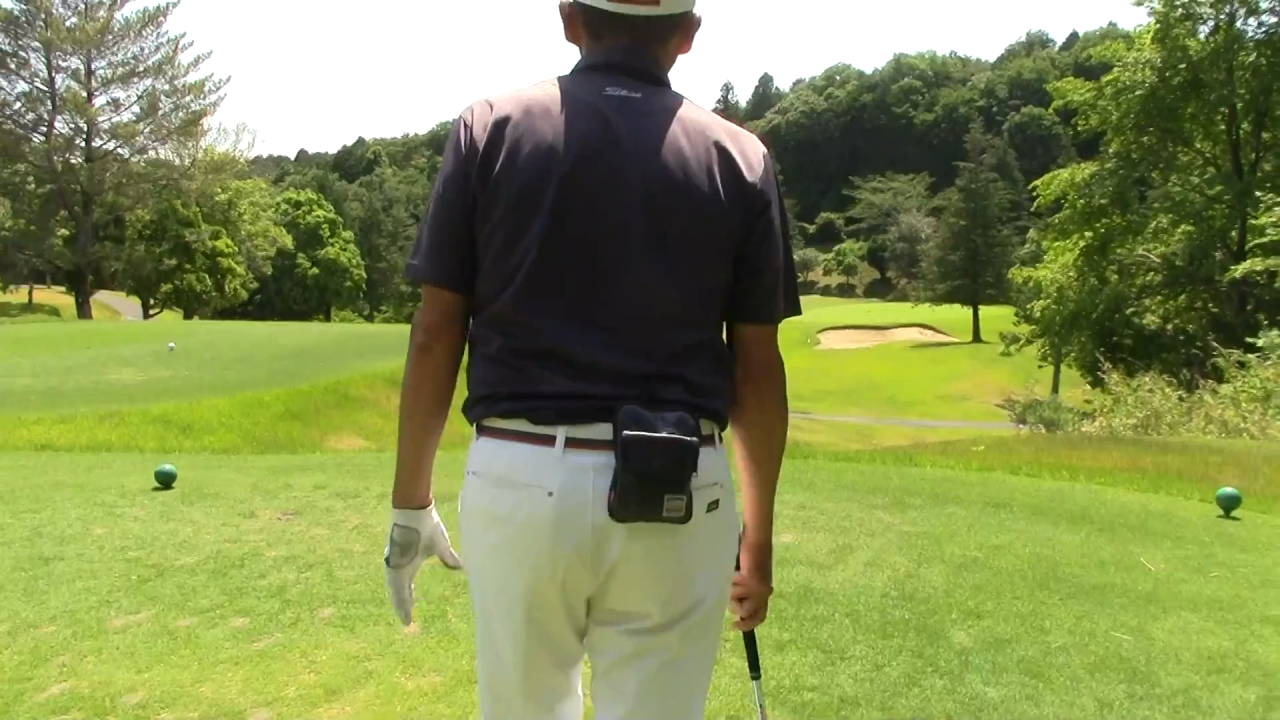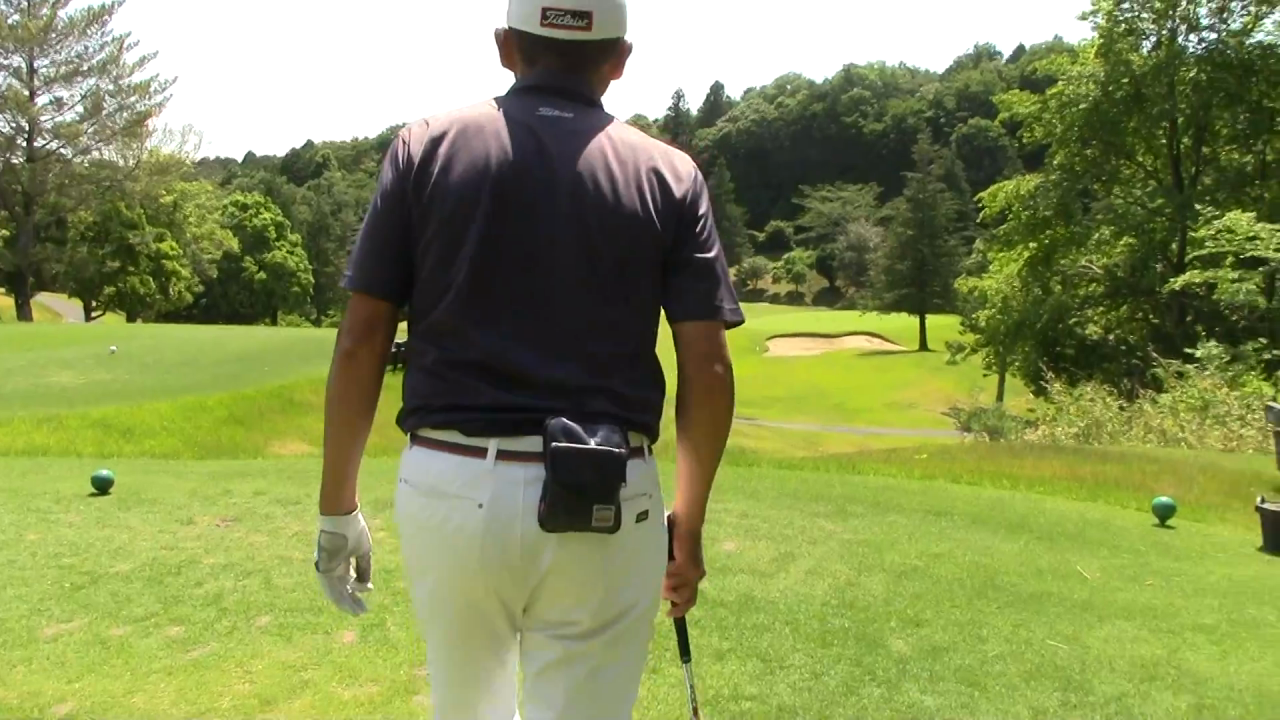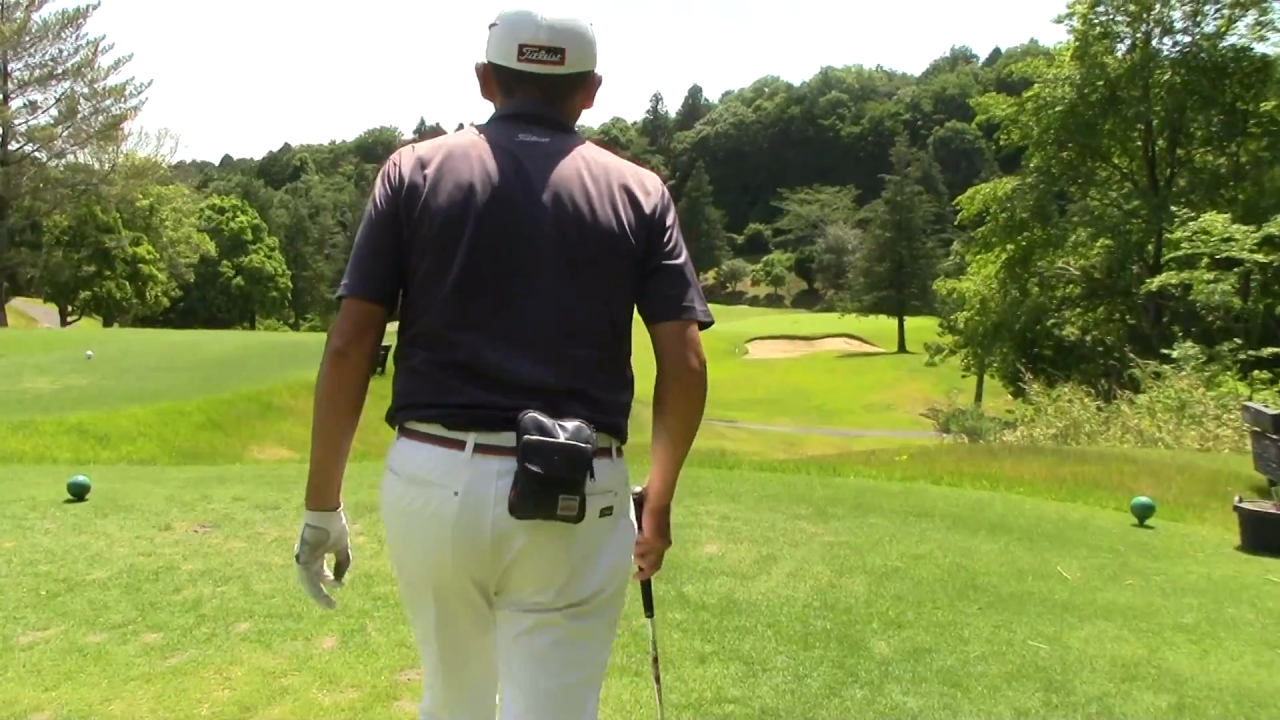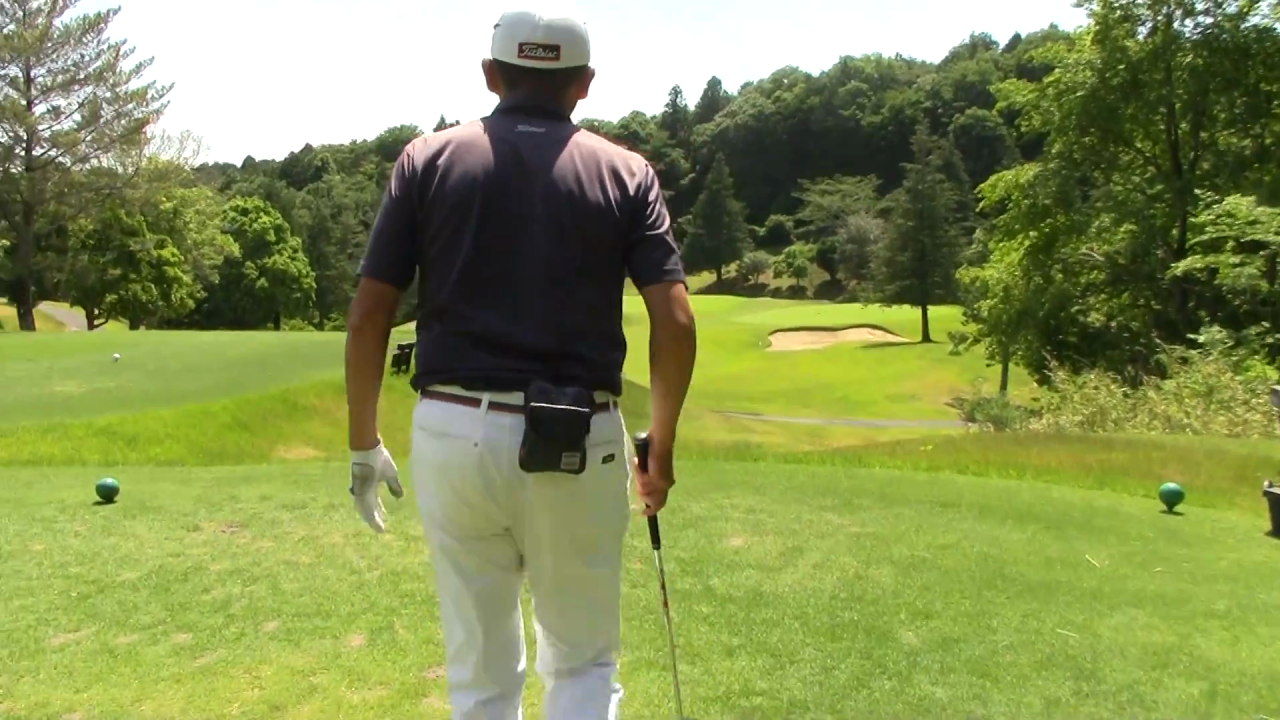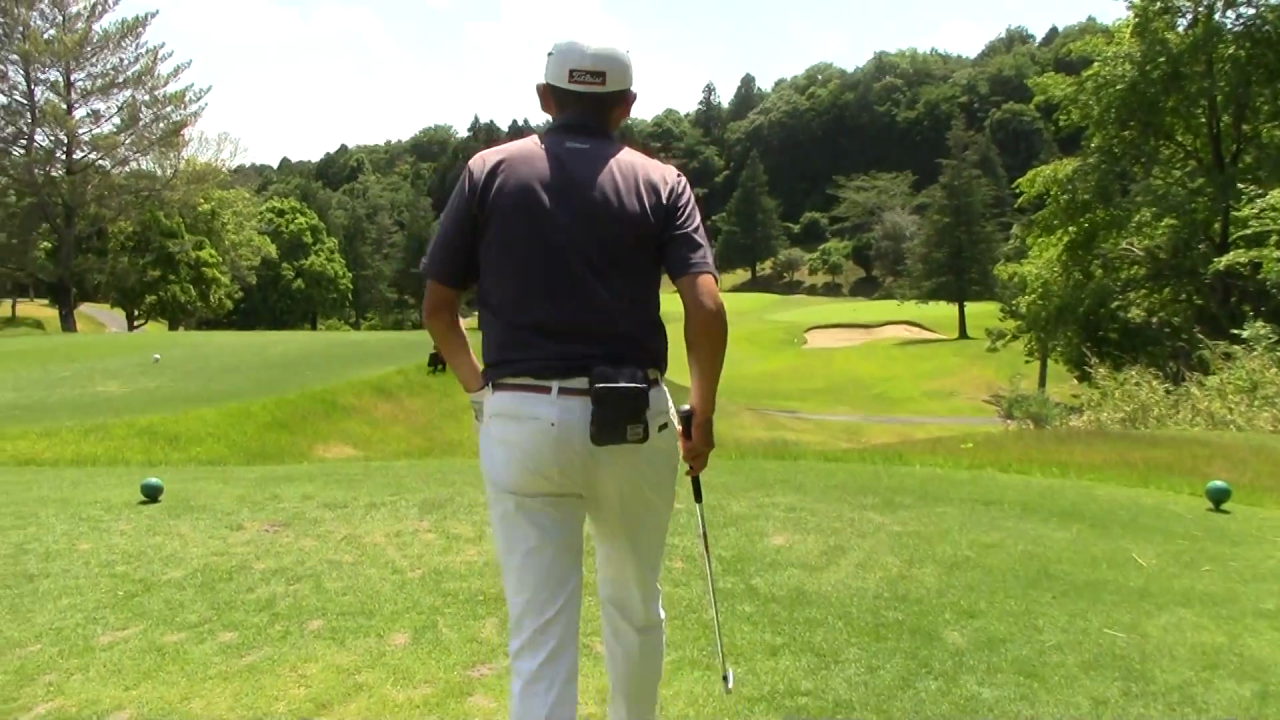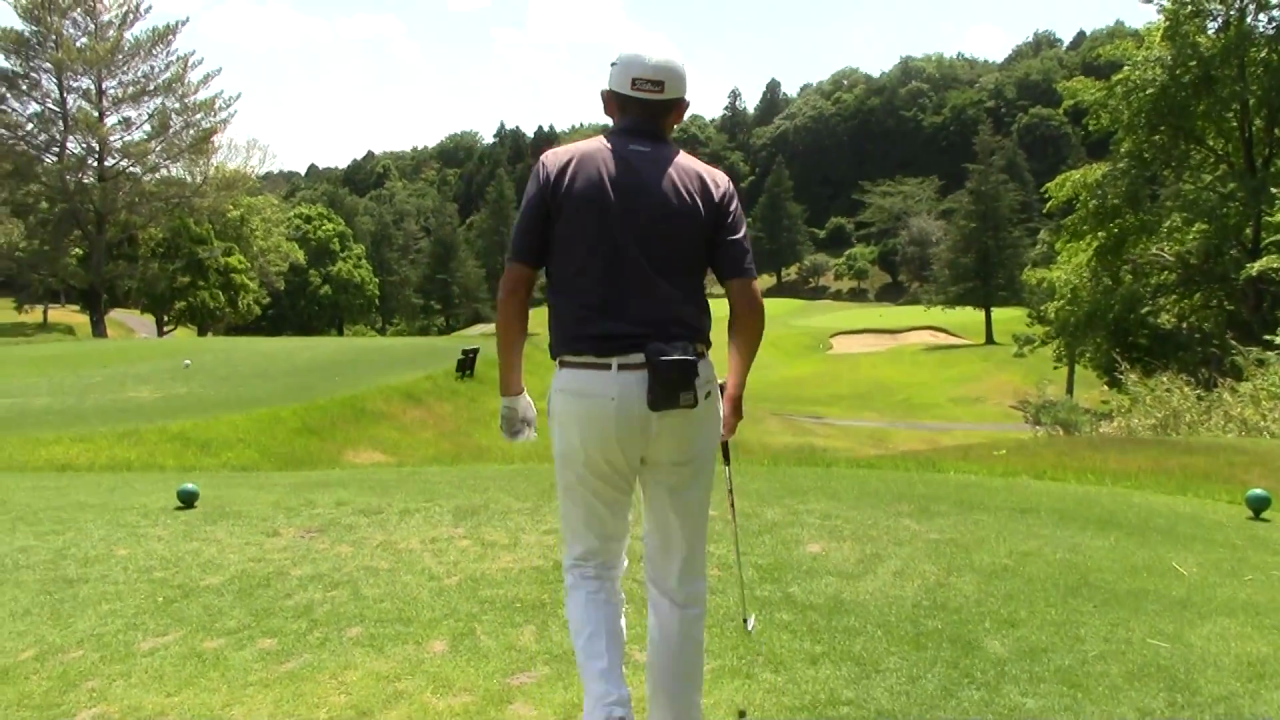
dt=0.3s
person 1, frame 1
left shoulder: (488, 128)
right shoulder: (738, 157)
left elbow: (435, 336)
right elbow: (758, 366)
left wrist: (411, 503)
right wrist: (759, 535)
left hip: (518, 481)
right hip: (676, 497)
person 1, frame 2
left shoulder: (424, 148)
right shoulder: (667, 173)
left elbow: (359, 343)
right elbow: (709, 369)
left wrist: (336, 507)
right wrist: (689, 522)
left hip: (449, 490)
right hip: (606, 506)
person 1, frame 3
left shoulder: (415, 170)
right shoulder: (636, 191)
left elbow: (348, 345)
right elbow: (684, 365)
left wrist: (320, 502)
right wrist: (660, 499)
left hip: (431, 481)
right hip: (575, 498)
person 1, frame 4
left shoulder: (427, 158)
right shoulder: (624, 171)
left elbow: (368, 313)
right elbow: (675, 320)
left wrist: (364, 445)
right wrist: (662, 443)
left hip: (453, 434)
right hip: (579, 443)
person 1, frame 5
left shoulder: (488, 171)
right shoulder: (660, 182)
left elbow: (437, 306)
right elbow: (705, 306)
left wrist: (478, 383)
right wrist: (703, 413)
left hip: (523, 421)
right hip: (633, 422)
left knee: (539, 641)
right knee: (633, 602)
person 1, frame 6
left shoulder: (558, 167)
right shoulder: (710, 183)
left elbow: (513, 288)
right elbow: (748, 304)
left wrist: (510, 388)
right wrist: (734, 390)
left hip: (586, 391)
right hip: (682, 395)
left knee: (590, 569)
right knee: (678, 583)
